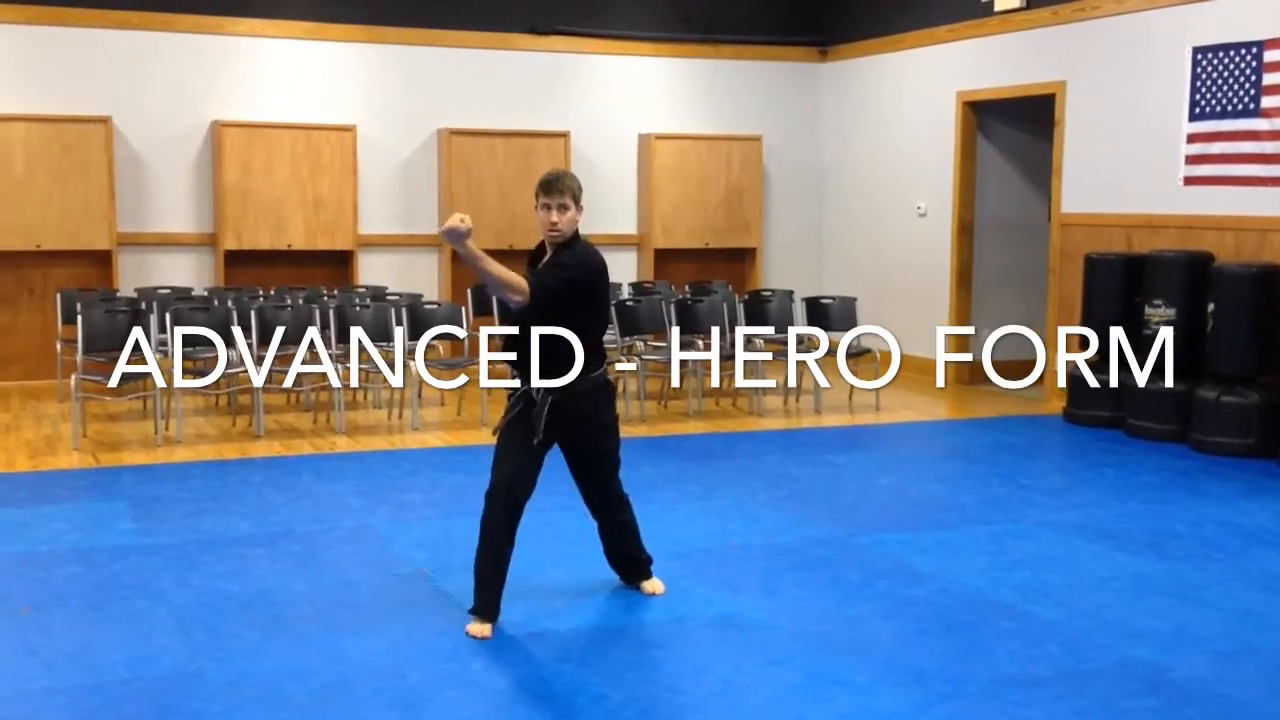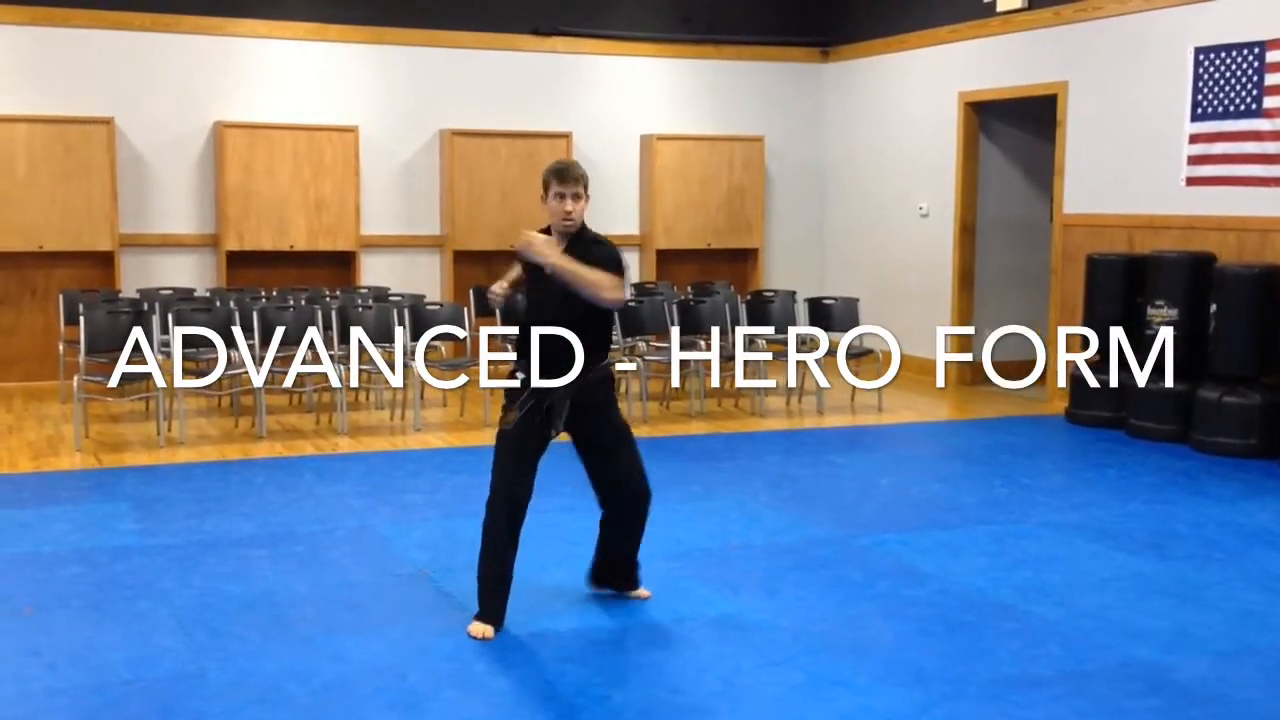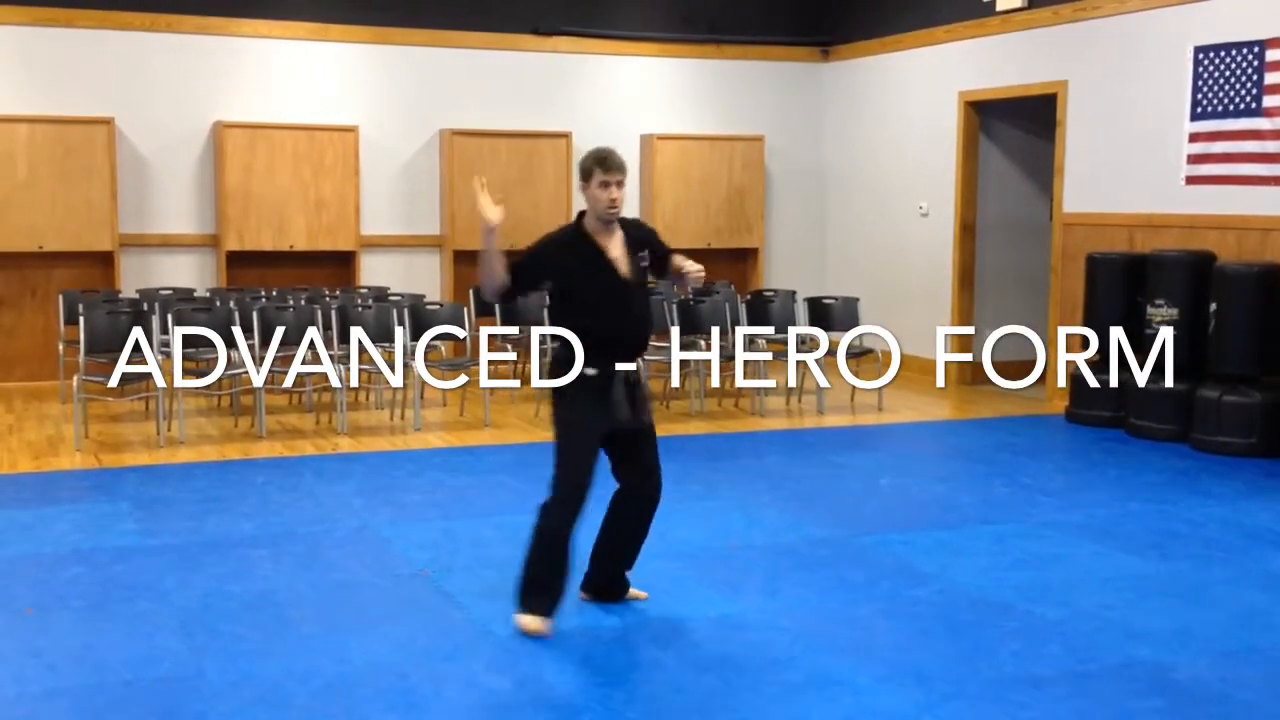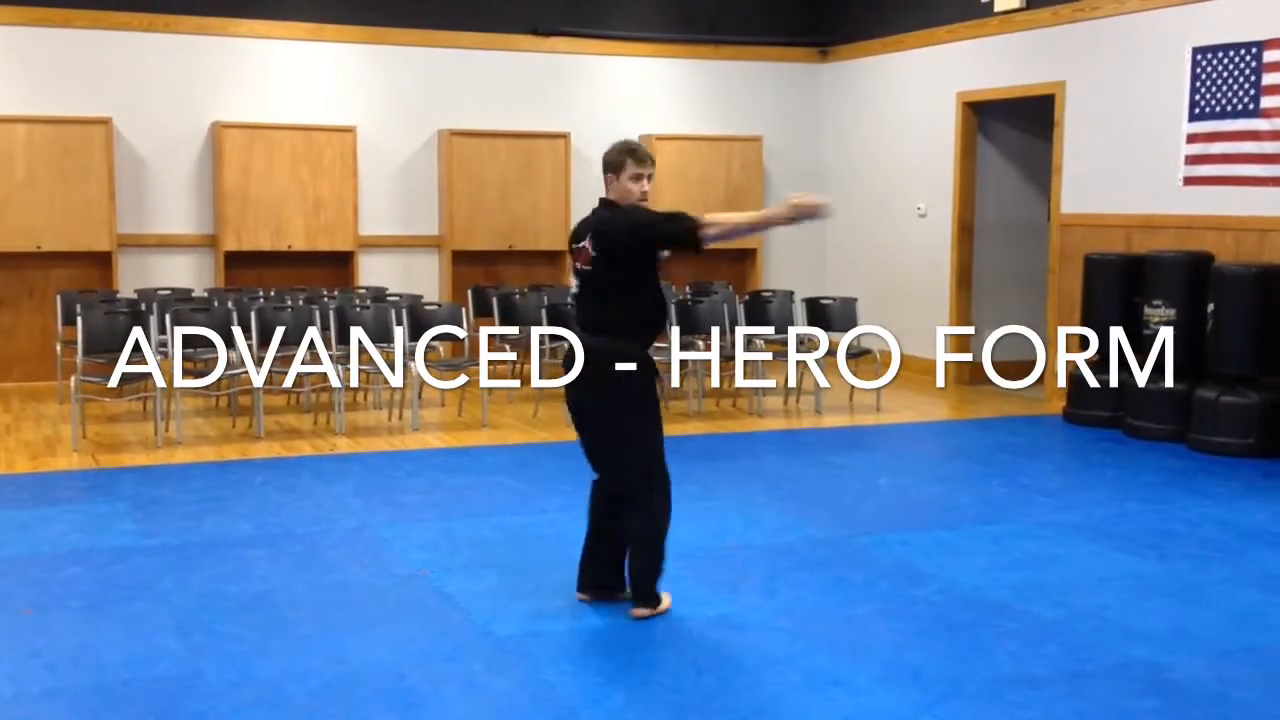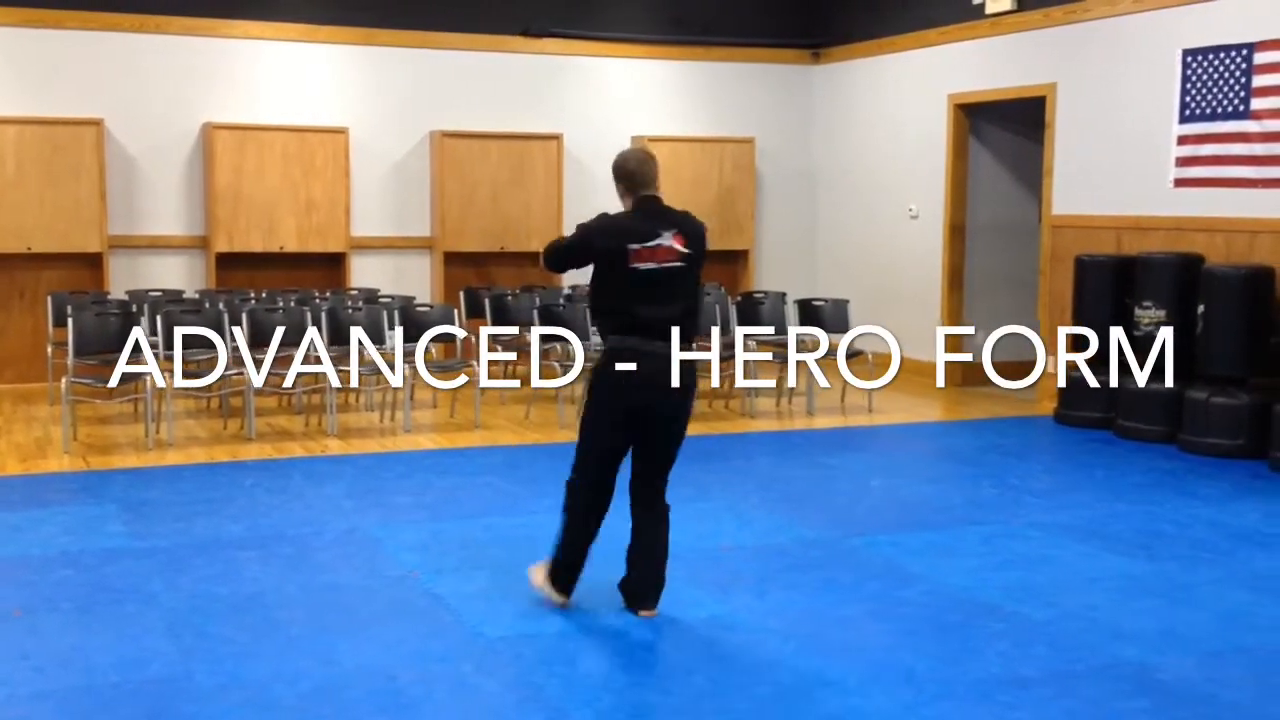
dt=0.3s
person 1, frame 1
left shoulder: (583, 262)
right shoulder: (546, 253)
left elbow: (520, 292)
left wrist: (464, 246)
left hip: (582, 395)
right hip: (532, 394)
left knee: (605, 492)
right knee: (503, 498)
left ankle: (637, 569)
right ankle: (485, 608)
person 1, frame 2
left shoulder: (599, 250)
right shoulder: (540, 243)
left elbow: (611, 294)
left wrist: (553, 260)
right wrist: (507, 283)
left hip: (589, 389)
right hip: (534, 389)
left knee: (628, 490)
right knee: (506, 499)
left ankle: (615, 574)
right ankle: (489, 610)
person 1, frame 3
left shoulder: (640, 235)
right shoulder: (563, 243)
left elbow: (665, 264)
right elbow: (496, 288)
left wrist: (685, 268)
right wrist: (491, 230)
left hip: (625, 381)
right hip: (583, 383)
left knee: (643, 487)
right knee: (570, 491)
left ankle: (606, 581)
right ankle: (536, 601)
person 1, frame 4
left shoulder: (587, 230)
right shoulder: (632, 224)
right elbow: (713, 229)
right wrist: (786, 213)
left hip: (590, 369)
right hip: (619, 371)
left knee: (614, 478)
right knee: (646, 482)
left ankle: (598, 581)
right ankle: (644, 594)
person 1, frame 5
left shoulder: (607, 229)
right shoulder: (691, 227)
left elbow: (549, 259)
left hip: (624, 368)
right hip: (677, 371)
left knee: (591, 480)
right knee: (650, 487)
left ankle: (562, 580)
right ankle: (643, 594)
